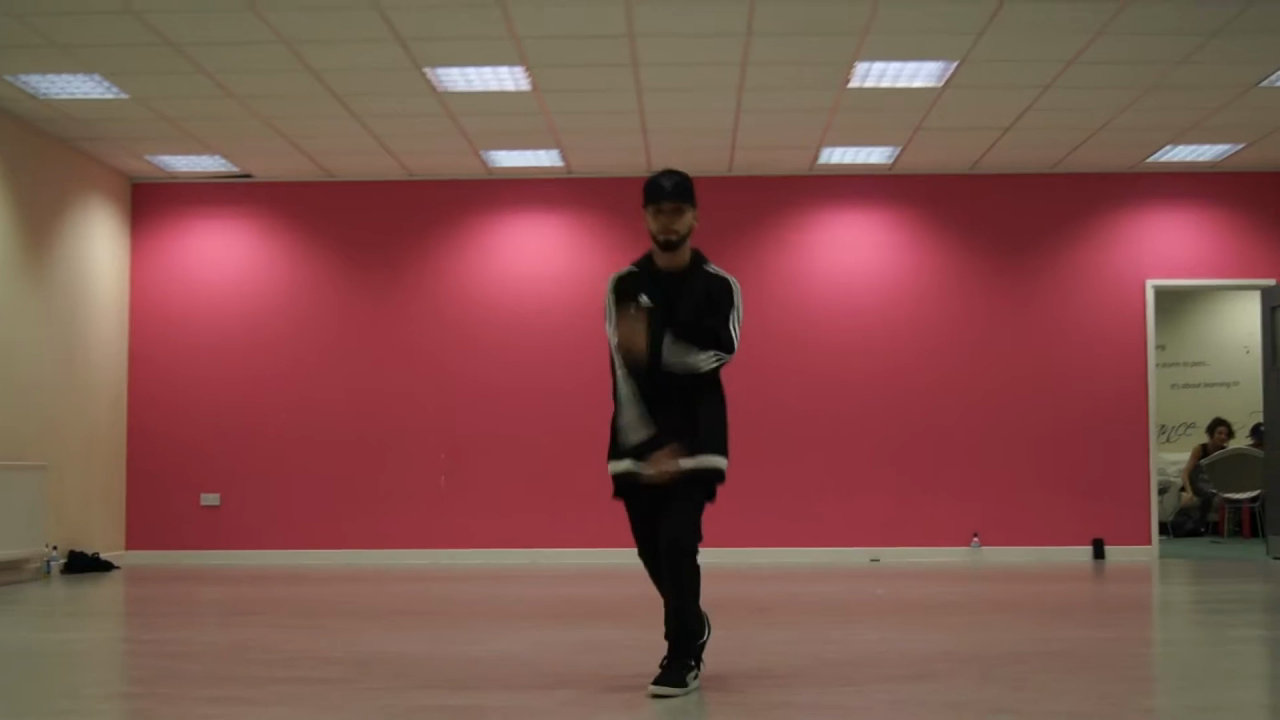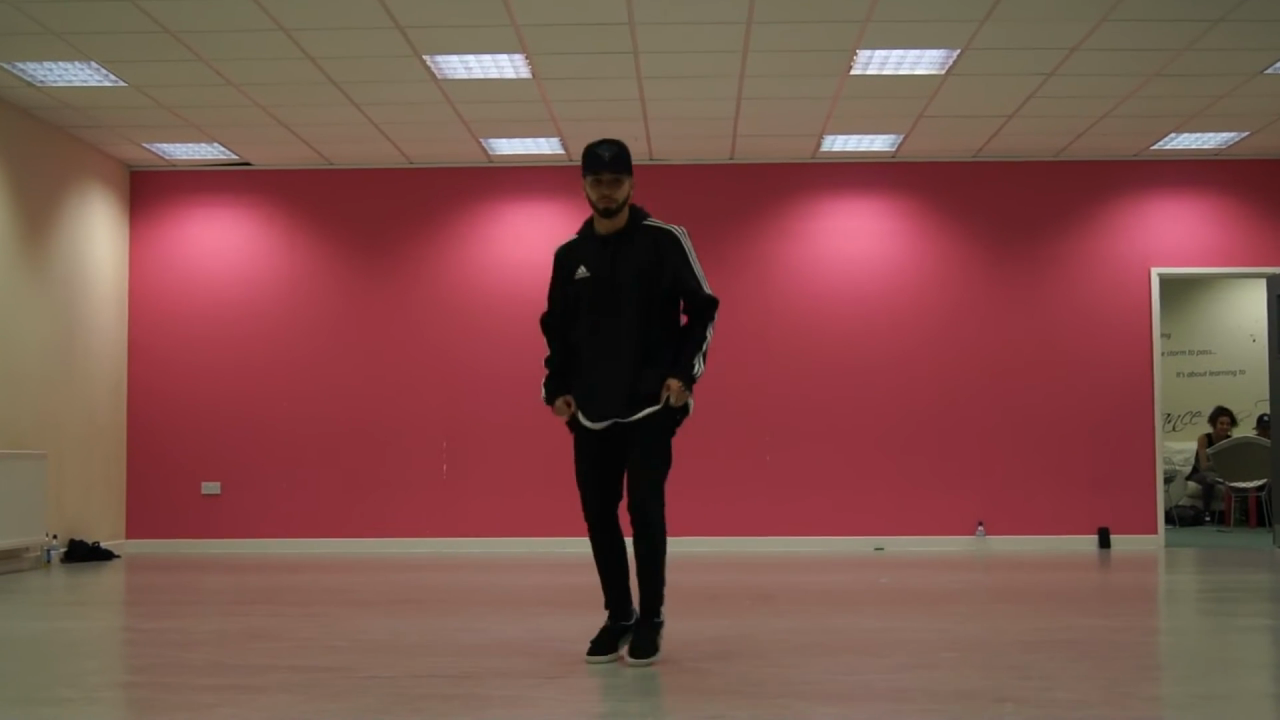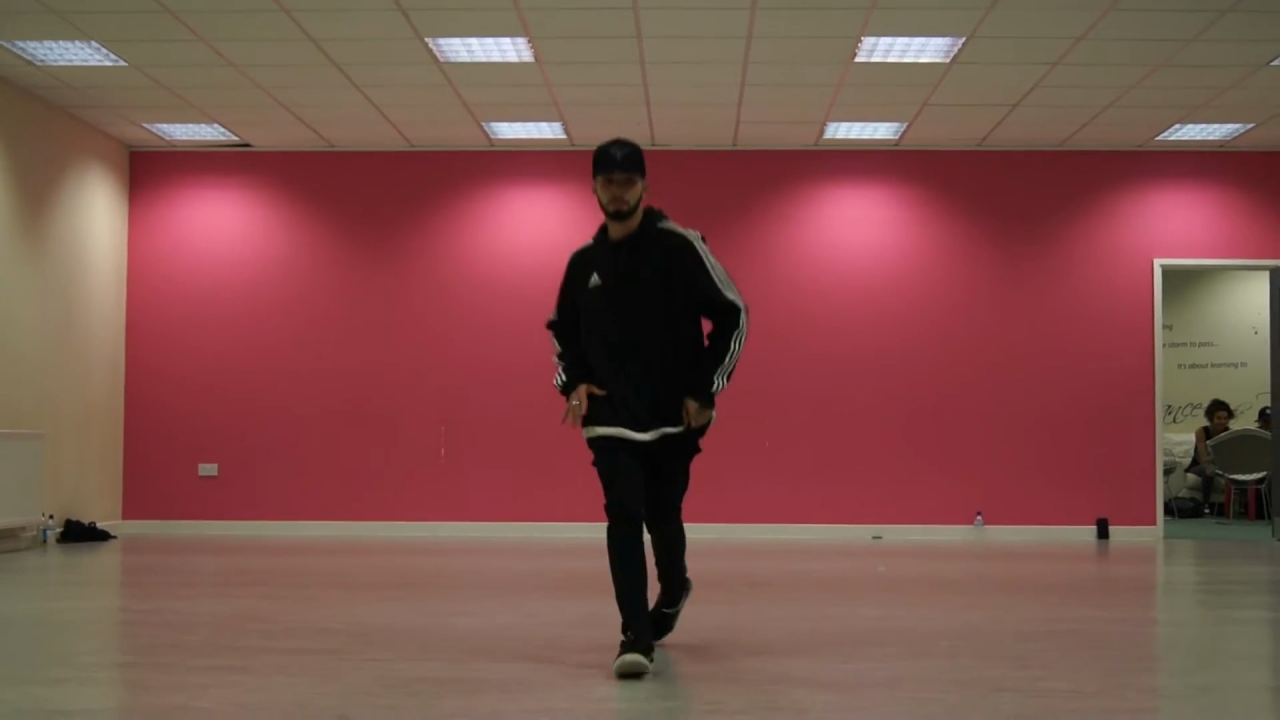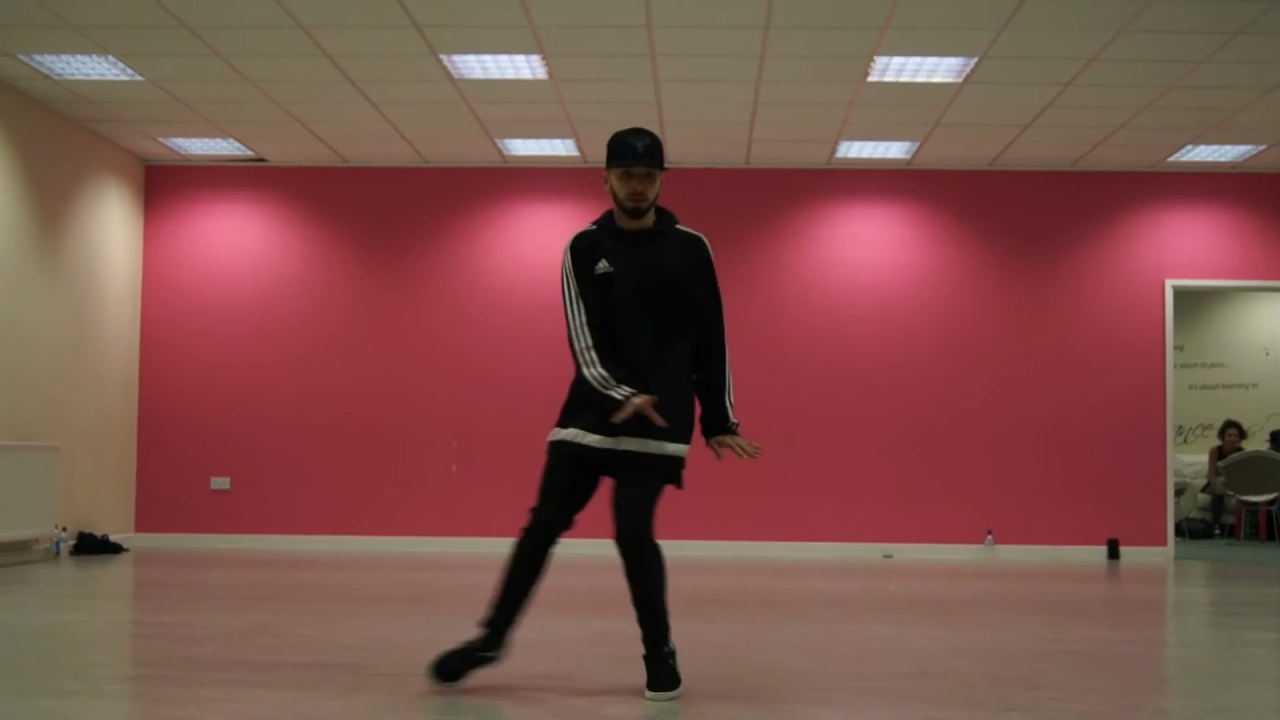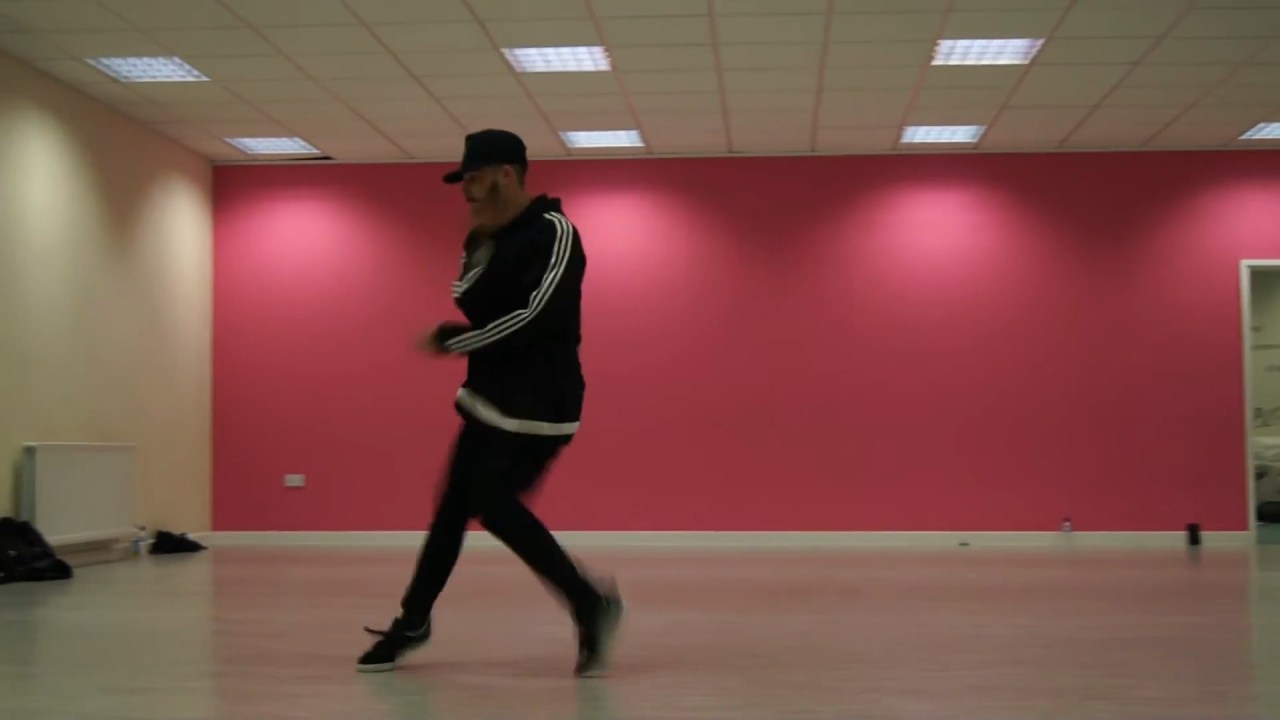
dt=1s
person 1, frame 1
left shoulder: (719, 286)
right shoulder: (623, 285)
left elbow: (716, 354)
right elbow: (626, 370)
left wrist: (655, 347)
right wrist: (649, 444)
left hip: (695, 445)
right hip: (639, 448)
left knee: (678, 545)
right knee: (654, 552)
left ankle: (683, 657)
right ankle: (693, 628)
person 1, frame 2
left shoulder: (665, 240)
right shoulder: (569, 255)
left elbow: (703, 310)
right elbow: (556, 328)
left wrist: (684, 372)
right wrist: (557, 387)
left hip: (650, 403)
right hip: (592, 409)
left knee: (645, 506)
right knee: (597, 510)
left ankle: (650, 620)
right ankle: (619, 615)
person 1, frame 3
left shoulder: (681, 246)
right shoulder: (583, 263)
left elbow: (733, 317)
right elbow: (564, 332)
left wrist: (705, 389)
right wrist: (573, 382)
left hip: (673, 413)
right hip: (610, 417)
left knee: (663, 515)
right knee: (624, 513)
left ankle: (673, 590)
right ankle: (637, 634)
person 1, frame 4
left shoulder: (690, 250)
right shoulder: (584, 249)
left elbow: (710, 339)
right elbow: (583, 335)
left wrist: (719, 422)
right wrist: (619, 395)
left hip: (656, 423)
right hip: (590, 411)
left knee: (633, 533)
right knee: (545, 525)
left ankle: (659, 655)
right ankle: (490, 639)
person 1, frame 5
left shoulder: (556, 232)
right shoulder: (484, 239)
left elbow: (531, 316)
right elbow: (467, 302)
left wrist: (454, 342)
right wrist: (485, 254)
left hip: (538, 399)
right hip: (497, 394)
left knee: (501, 513)
right knee: (454, 508)
left ankle: (592, 605)
right ankle: (411, 624)
